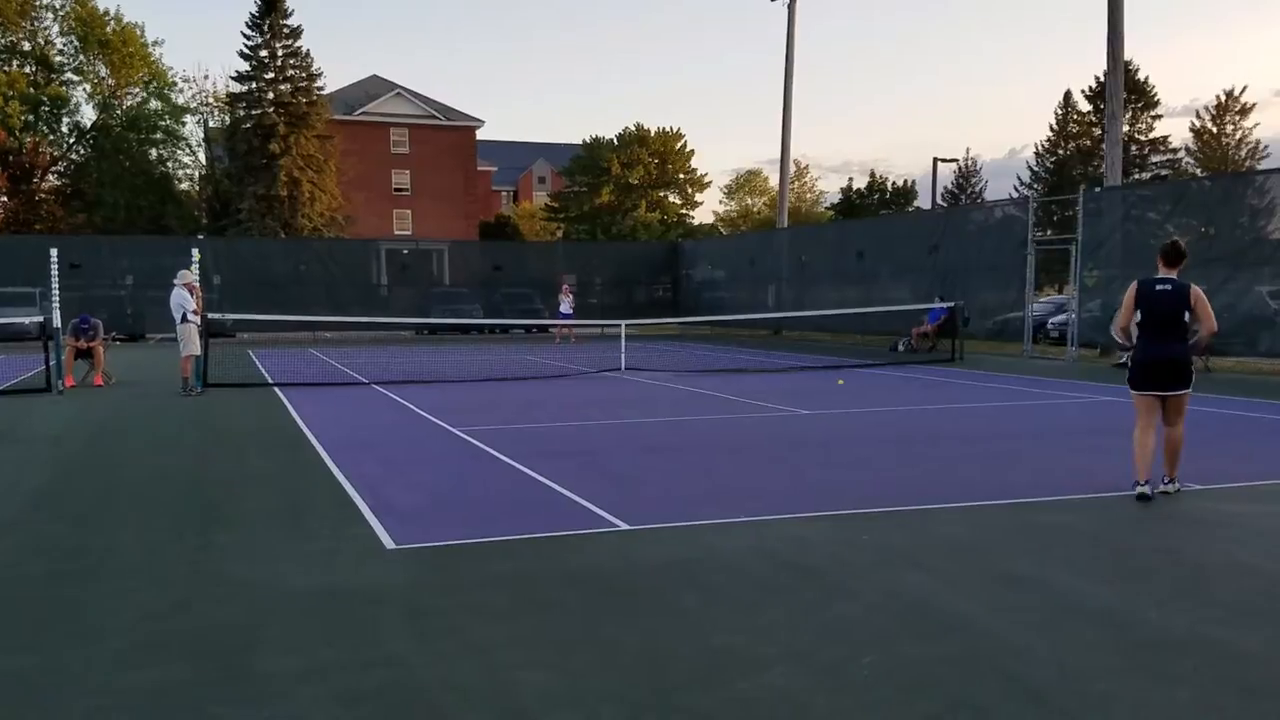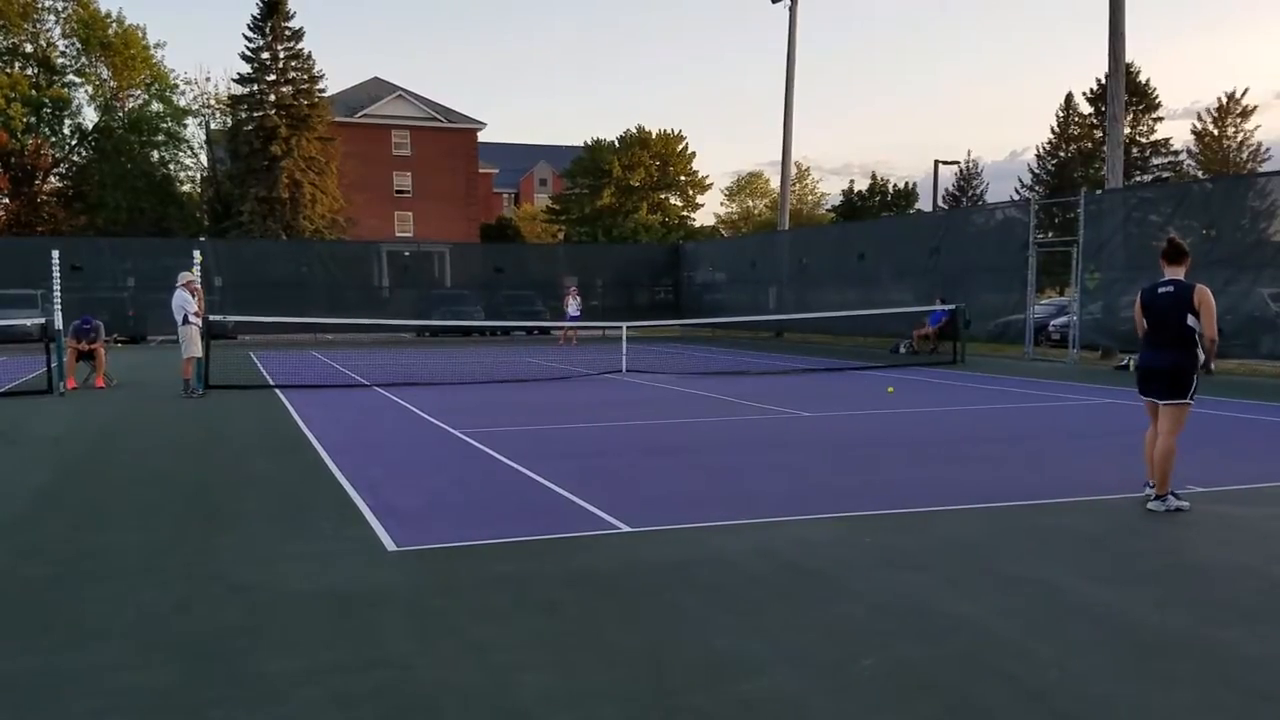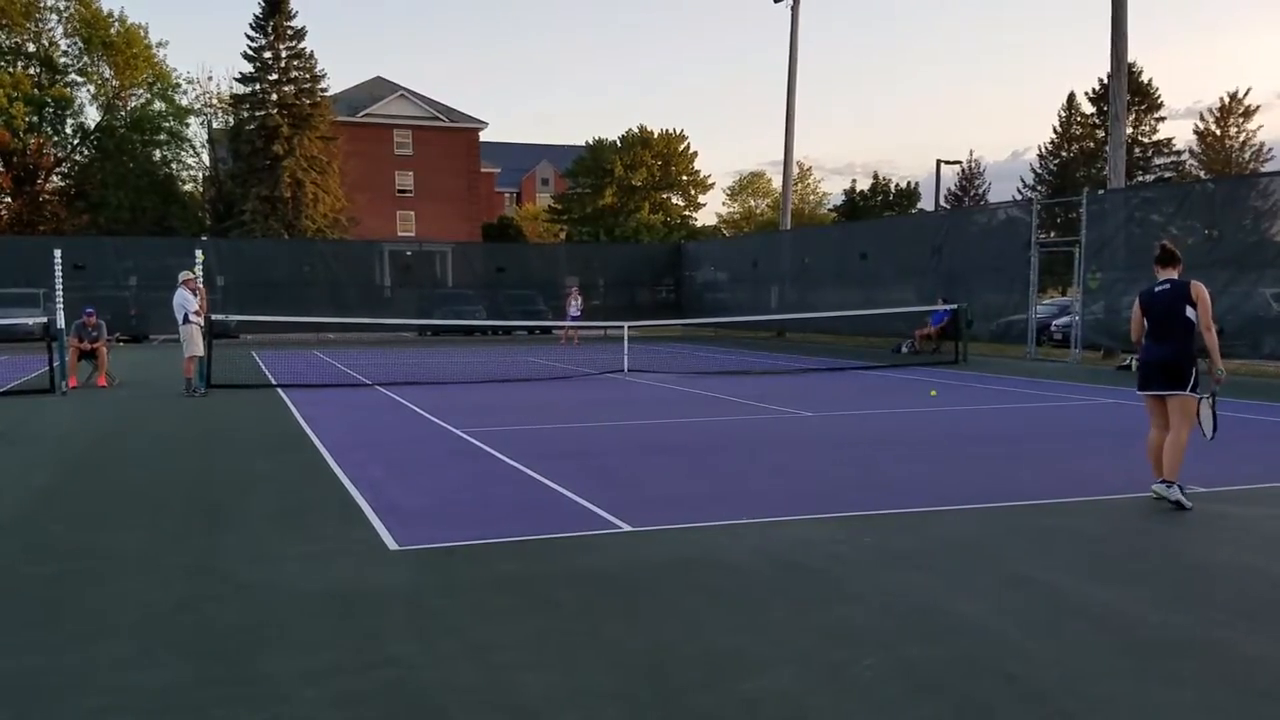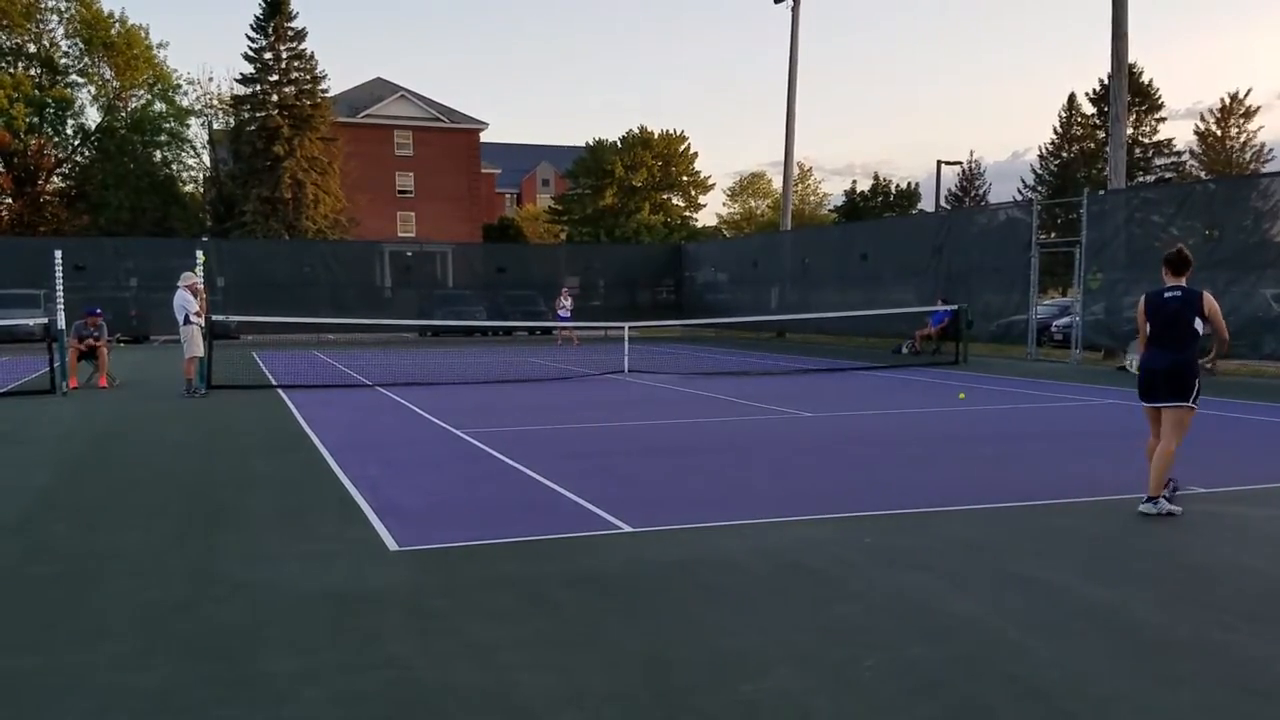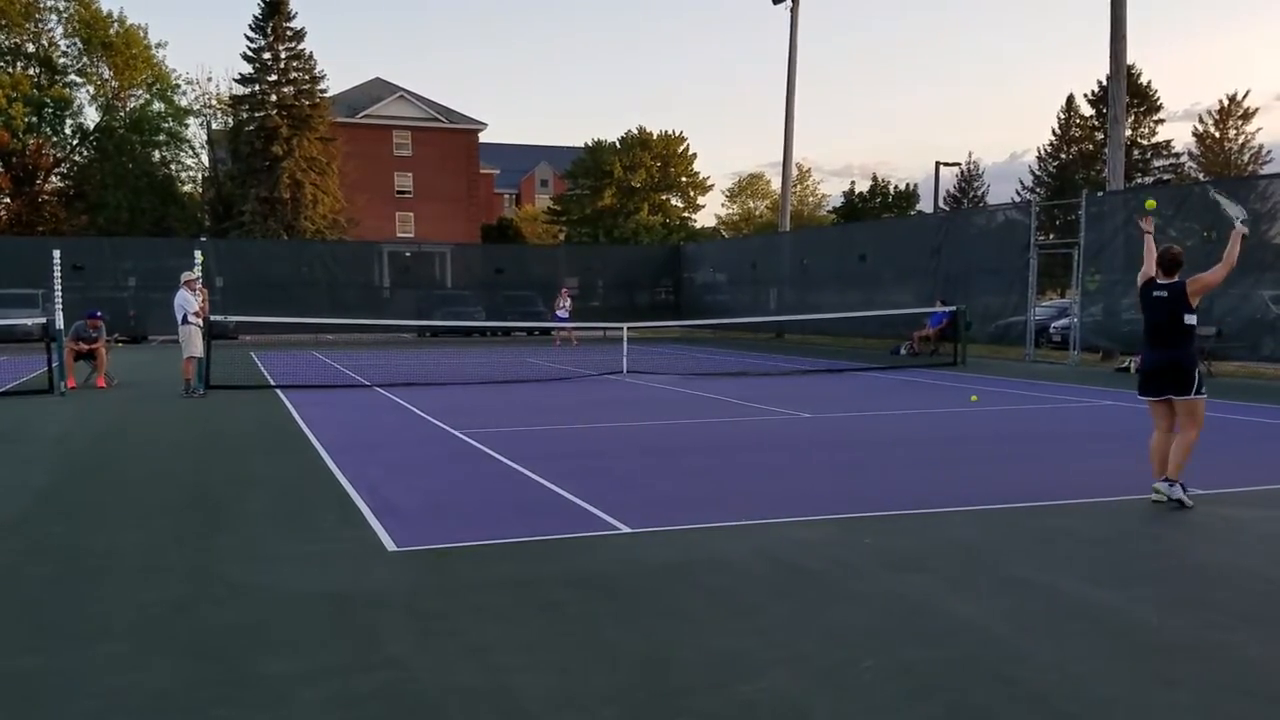
dt=1s
person 1, frame 1
left shoulder: (1137, 287)
right shoulder: (1192, 291)
left elbow: (1122, 325)
right elbow: (1210, 328)
left wrist: (1129, 340)
right wrist: (1190, 346)
left hip: (1144, 362)
right hip: (1178, 362)
left knee: (1145, 426)
right knee: (1174, 423)
left ankle: (1143, 482)
right ankle: (1170, 479)
person 1, frame 2
left shoulder: (1145, 294)
right shoulder: (1199, 292)
left elbow: (1142, 333)
right elbow: (1211, 336)
right wrist: (1207, 360)
left hip: (1148, 366)
right hip: (1179, 369)
left knee: (1155, 427)
right knee: (1168, 434)
left ankle: (1152, 483)
right ankle: (1161, 496)
person 1, frame 3
left shoulder: (1143, 297)
right shoulder: (1195, 288)
left elbow: (1136, 337)
right elbow: (1207, 328)
right wrist: (1217, 364)
left hip: (1150, 363)
right hip: (1180, 363)
left knee: (1158, 427)
right knee: (1180, 428)
left ankle: (1160, 481)
right ankle: (1169, 483)
person 1, frame 4
left shoulder: (1147, 300)
right shoulder: (1204, 299)
right elbow: (1223, 338)
right wrist: (1215, 356)
left hip: (1150, 371)
right hip: (1182, 373)
left knee: (1157, 435)
right knee: (1170, 441)
left ankle: (1160, 484)
right ankle: (1153, 498)
person 1, frame 5
left shoulder: (1145, 287)
right shoulder: (1189, 290)
left elbow: (1149, 262)
right elbow: (1226, 265)
left wrist: (1148, 234)
right wrist: (1237, 235)
left hip: (1151, 366)
right hip: (1181, 368)
left knee: (1162, 429)
right knee: (1189, 428)
left ankle: (1161, 486)
right ankle: (1171, 481)
